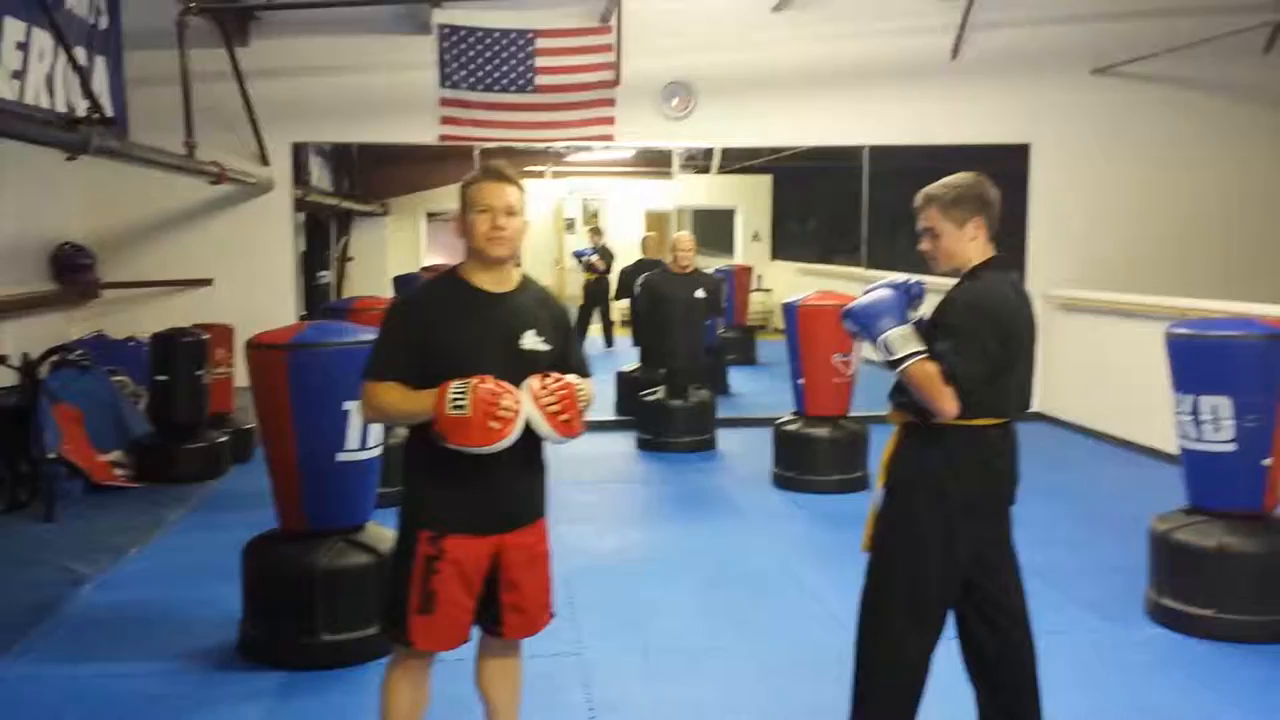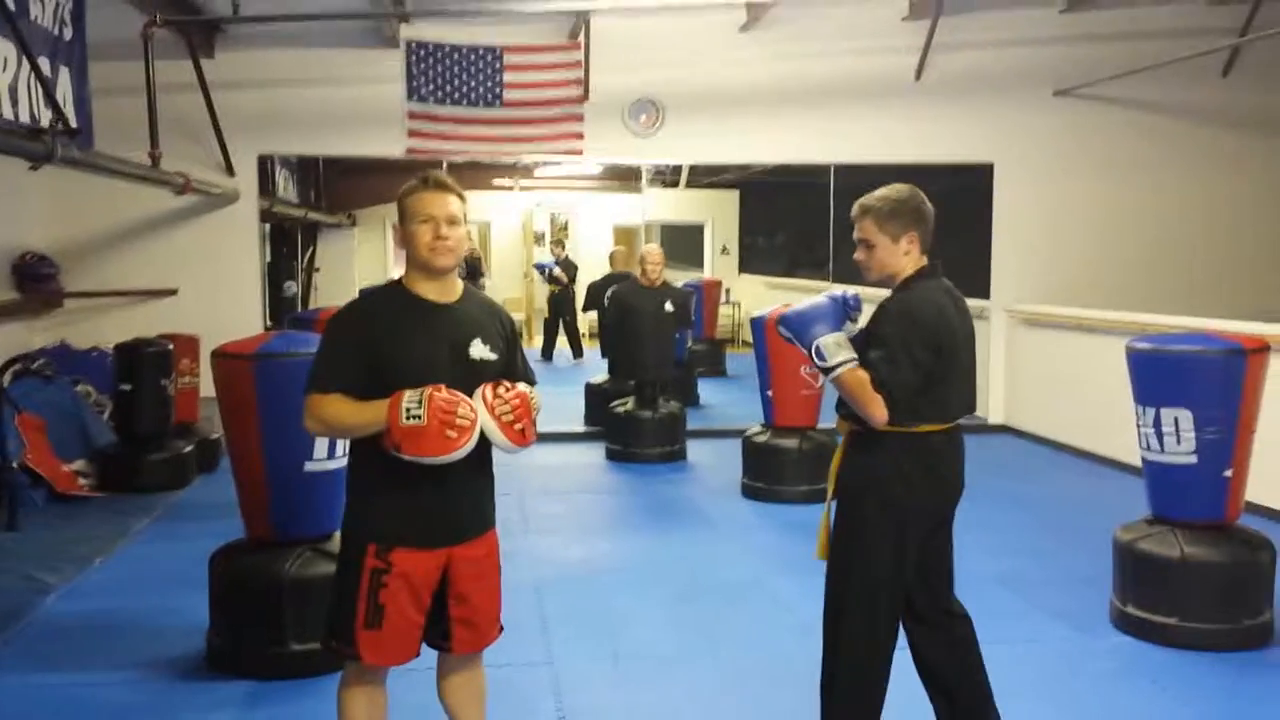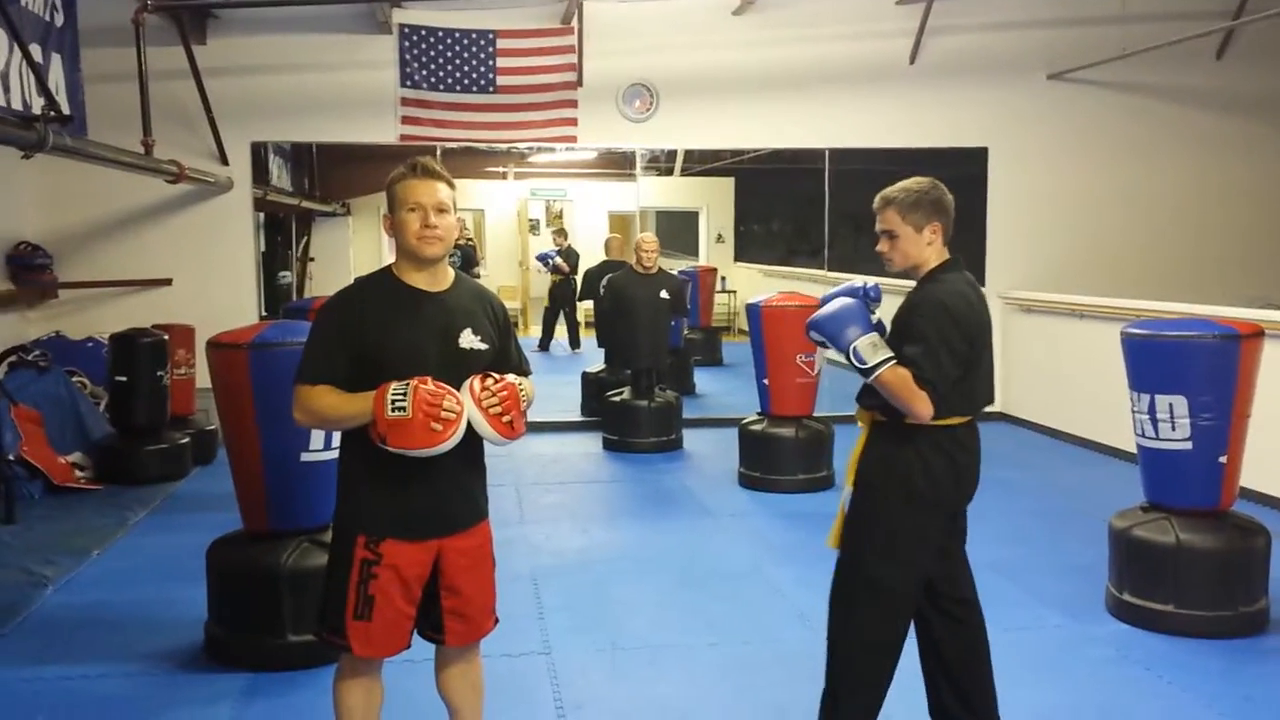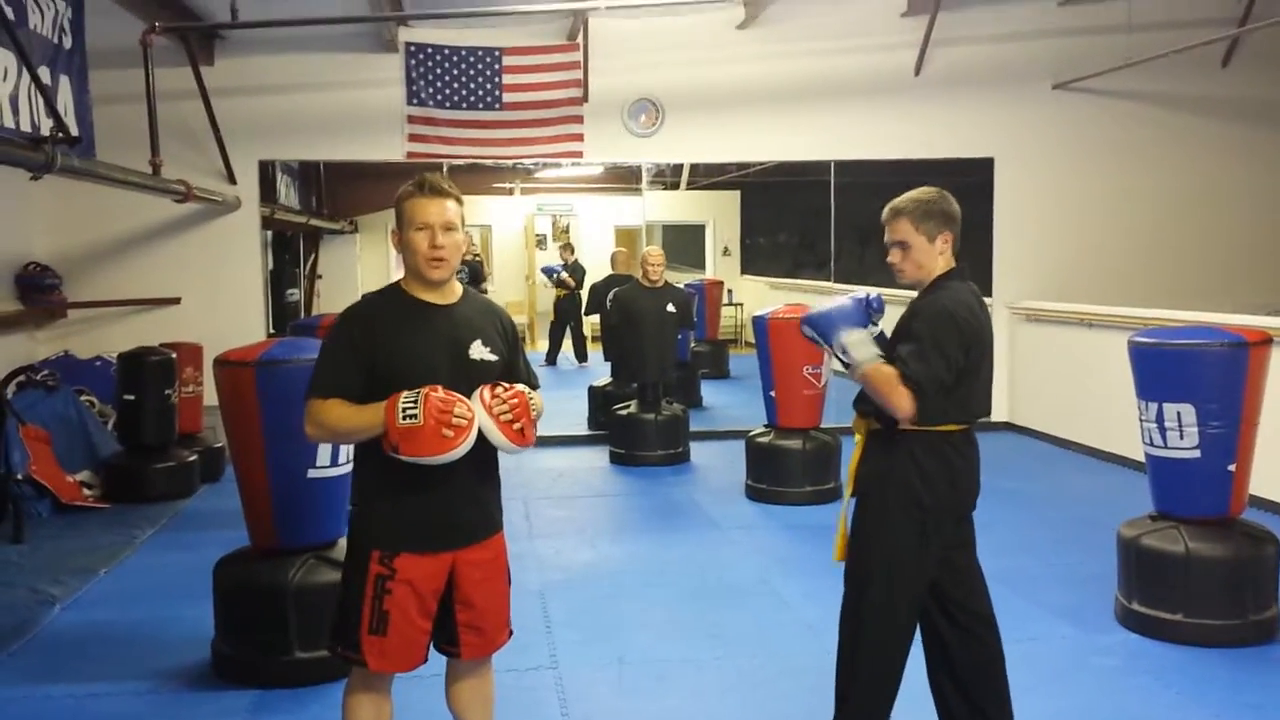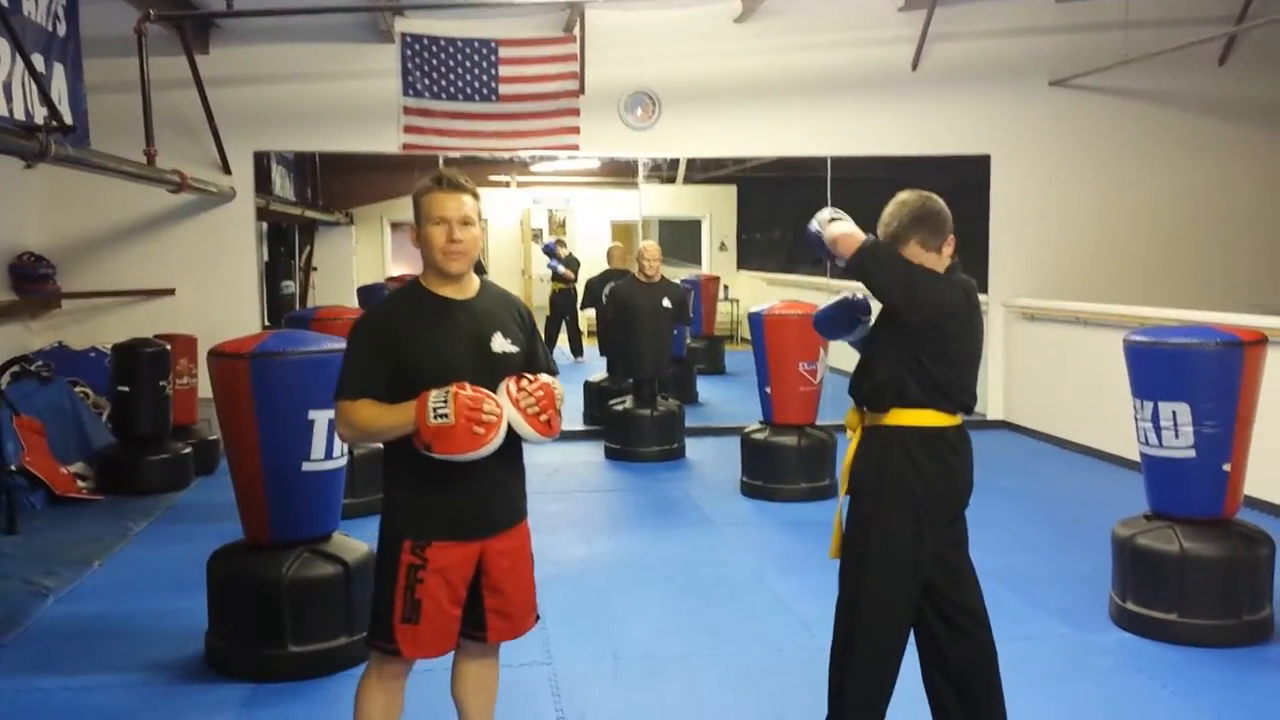
dt=0.5s
person 1, frame 1
left shoulder: (546, 307)
right shoulder: (421, 305)
left elbow: (578, 385)
right elbow: (375, 401)
left wrist: (573, 398)
right wrist: (442, 401)
left hip: (520, 508)
right hip: (442, 514)
left knee: (506, 635)
right knee: (416, 645)
person 1, frame 2
left shoulder: (491, 317)
right shoulder: (365, 316)
left elbow: (524, 395)
right elbow: (318, 414)
left wrist: (521, 408)
right wrist: (394, 411)
left hip: (472, 521)
right hip: (388, 526)
left knee: (466, 648)
right knee: (369, 659)
person 1, frame 3
left shoulder: (484, 304)
right shoulder: (352, 306)
left elbow: (520, 383)
right elbow: (307, 405)
left wrist: (517, 396)
right wrist: (380, 402)
left hip: (464, 512)
right hip: (379, 519)
left knee: (462, 639)
right knee: (363, 651)
person 1, frame 4
left shoulder: (492, 318)
right shoulder: (364, 321)
left elbow: (528, 399)
right elbow: (318, 420)
left wrist: (524, 407)
right wrist: (393, 413)
left hip: (478, 526)
right hip: (394, 533)
left knee: (475, 653)
right knee: (375, 666)
person 1, frame 5
left shoulder: (510, 310)
right shoulder: (386, 320)
left elbow: (546, 385)
right elbow: (350, 420)
left wrist: (544, 398)
right wrist: (421, 411)
left hip: (502, 515)
right hip: (422, 524)
left knee: (483, 642)
right knee: (394, 657)
person 2, frame 1
left shoulder: (977, 300)
right shoulder: (1003, 288)
left elbow: (945, 399)
left wrist: (893, 335)
right wrist: (907, 320)
left hip: (946, 468)
right hip: (980, 463)
left knee: (898, 610)
right knee: (992, 605)
person 2, frame 2
left shoulder: (910, 311)
right shoulder: (942, 298)
left elbow: (877, 407)
left wrist: (827, 343)
right wrist: (850, 334)
left hip: (894, 475)
right hip: (928, 467)
left knee: (860, 615)
right knee: (931, 604)
person 2, frame 3
left shoulder: (939, 302)
right shoulder: (954, 290)
left elbow: (919, 401)
left wrist: (860, 342)
right wrist: (863, 326)
left hip: (913, 468)
right hip: (937, 462)
left knee: (868, 604)
right knee: (944, 598)
person 2, frame 4
left shoulder: (941, 311)
right shoulder: (956, 301)
left elbow: (903, 401)
left wrist: (849, 339)
right wrist: (867, 333)
left hip: (914, 473)
right hip: (938, 467)
left knee: (876, 613)
right knee: (955, 605)
person 2, frame 5
left shoulder: (938, 295)
right shoulder: (944, 296)
left elbow: (845, 241)
right elbow: (903, 357)
left wrist: (830, 222)
right wrist: (858, 329)
left hip: (906, 463)
right hip: (928, 458)
left knee: (871, 607)
right knee: (947, 598)
